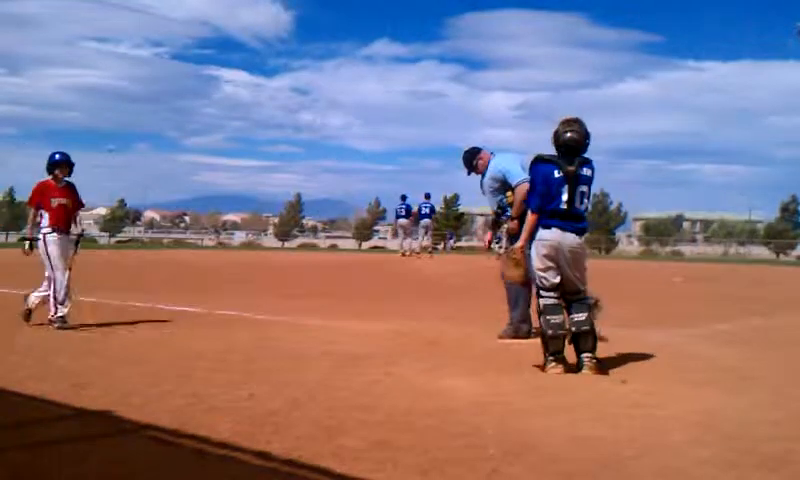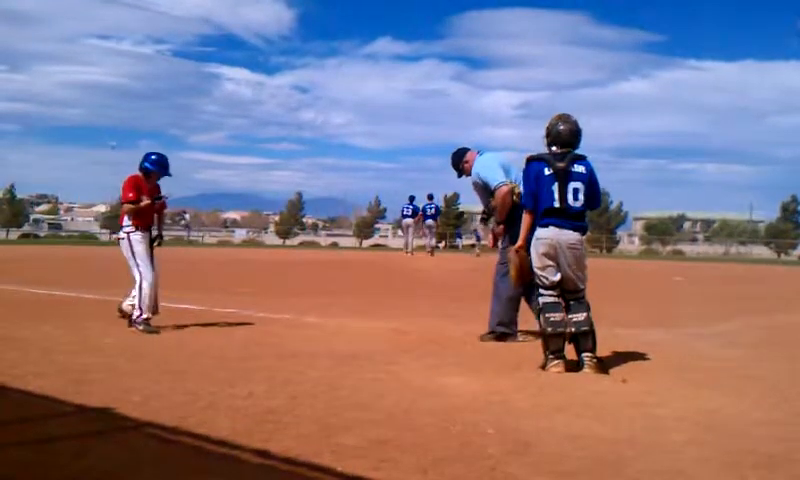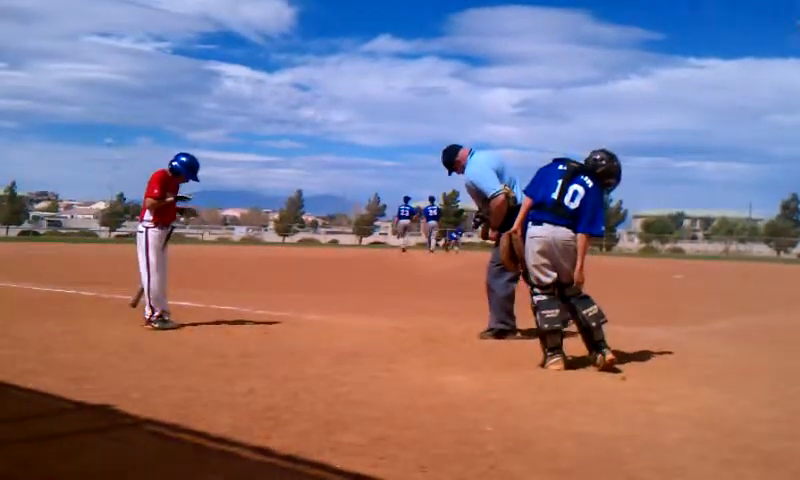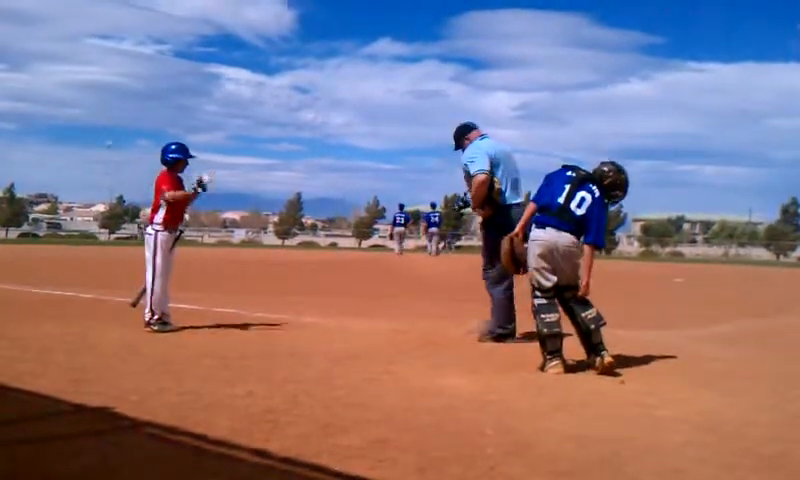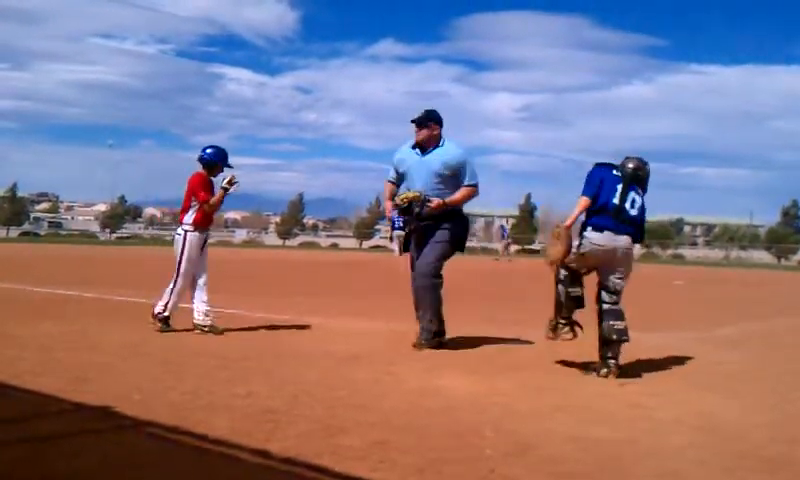
dt=1s
person 1, frame 1
left shoulder: (543, 166)
right shoulder: (588, 168)
left elbow: (535, 208)
left wrist: (523, 240)
left hip: (547, 235)
right hip: (575, 238)
left knee: (549, 295)
right knee: (577, 296)
left ankle: (554, 358)
right ankle: (587, 357)
person 1, frame 2
left shoulder: (536, 165)
right shoulder: (585, 166)
left elbow: (530, 208)
right elbow: (594, 204)
left wrist: (522, 239)
left hip: (546, 235)
right hip: (574, 236)
left knee: (548, 294)
right knee: (576, 295)
left ankle: (555, 357)
right ankle: (587, 357)
person 1, frame 3
left shoulder: (554, 167)
right shoulder: (594, 189)
left elbow: (530, 197)
right elbow: (584, 231)
left wrist: (518, 224)
right wrist: (579, 266)
left hip: (538, 231)
right hip: (566, 236)
left knee: (543, 291)
right knee: (572, 291)
left ankle: (554, 354)
right ankle: (600, 349)
person 1, frame 4
left shoulder: (562, 173)
right shoulder: (598, 200)
left elbow: (535, 201)
right elbow: (590, 243)
left wrist: (520, 227)
right wrist: (586, 278)
left hip: (540, 235)
right hip: (568, 241)
left knee: (543, 295)
right knee: (573, 295)
left ankle: (553, 358)
right ankle: (599, 353)
person 1, frame 5
left shoulder: (602, 171)
right shoulder: (638, 196)
left elbow: (588, 197)
left wrist: (570, 221)
right wrist: (598, 265)
left hip: (596, 236)
right hip: (624, 244)
left knee: (568, 267)
right knee: (610, 300)
left ankle: (563, 322)
right ankle: (609, 361)
person 2, frame 1
left shoulder: (504, 162)
right shoulder: (487, 177)
left elbow: (524, 188)
left wrist: (515, 218)
right wrist: (491, 231)
right hip: (516, 226)
right ankle: (519, 325)
person 2, frame 2
left shoulder: (480, 167)
right shoulder: (489, 160)
left elbow: (504, 191)
left wrist: (499, 222)
right wrist: (498, 224)
left hip: (521, 219)
left knee: (507, 274)
left ankle: (503, 330)
person 2, frame 3
left shoulder: (474, 171)
right shoulder: (484, 156)
left elbow: (499, 199)
left wrist: (494, 227)
right wrist: (488, 224)
left hip: (514, 221)
left knee: (498, 273)
left ankle: (502, 327)
person 2, frame 4
left shoulder: (473, 151)
right shoulder: (502, 147)
left elbow: (481, 179)
left wrist: (476, 205)
left hip: (500, 216)
right hip: (515, 211)
left knee: (496, 274)
right knee: (503, 272)
left ankle: (502, 330)
right ankle: (502, 325)
person 2, frame 5
left shoulder: (455, 154)
right shoulder: (404, 153)
left elbow: (472, 188)
right elbow: (392, 181)
left wrist: (444, 202)
right wrist: (388, 201)
left hip: (446, 224)
right hip: (417, 224)
left knee: (426, 271)
right knee: (419, 278)
left ankle: (431, 331)
right ankle: (431, 333)
person 3, frame 1
left shoulder: (71, 187)
right shoulder: (42, 186)
left elbow: (74, 212)
right elbow: (33, 212)
left wrist: (77, 230)
right wrist: (29, 238)
left hip: (65, 236)
right hip: (49, 235)
left knee: (53, 276)
right knee: (58, 275)
left ankle: (31, 302)
right ankle: (57, 315)
person 3, frame 2
left shoulder: (155, 187)
right shoulder: (132, 181)
left elbow: (159, 211)
right elbow: (127, 209)
left wrist: (159, 232)
right wrist: (149, 202)
left hip: (146, 234)
right hip: (131, 234)
left knee: (149, 276)
right knee: (145, 275)
left ankle: (127, 308)
right ankle: (140, 317)
person 3, frame 3
left shoulder: (174, 182)
right shoulder: (159, 177)
right elbow: (149, 203)
left wrist: (179, 211)
right wrist: (172, 199)
left hip: (162, 230)
right hip: (150, 230)
left knee: (160, 274)
right knee: (153, 273)
left ankle: (160, 313)
right ankle: (153, 315)
person 3, frame 4
left shoulder: (176, 179)
right shoulder: (165, 177)
left elbow: (182, 204)
right elbow: (169, 197)
left wrist: (195, 190)
right wrist: (194, 191)
left hip: (170, 233)
right hip: (159, 232)
left knee: (163, 276)
right knee: (156, 276)
left ankle: (161, 317)
right ankle: (152, 318)
person 3, frame 5
left shoulder: (207, 181)
right shoulder: (198, 180)
left elbow: (212, 209)
right elbow: (208, 208)
left wrist: (224, 192)
right wrist: (223, 189)
left hip: (200, 235)
right hip: (189, 234)
left knee: (201, 278)
right knee: (182, 278)
left ankle: (202, 321)
right ankle: (161, 314)
